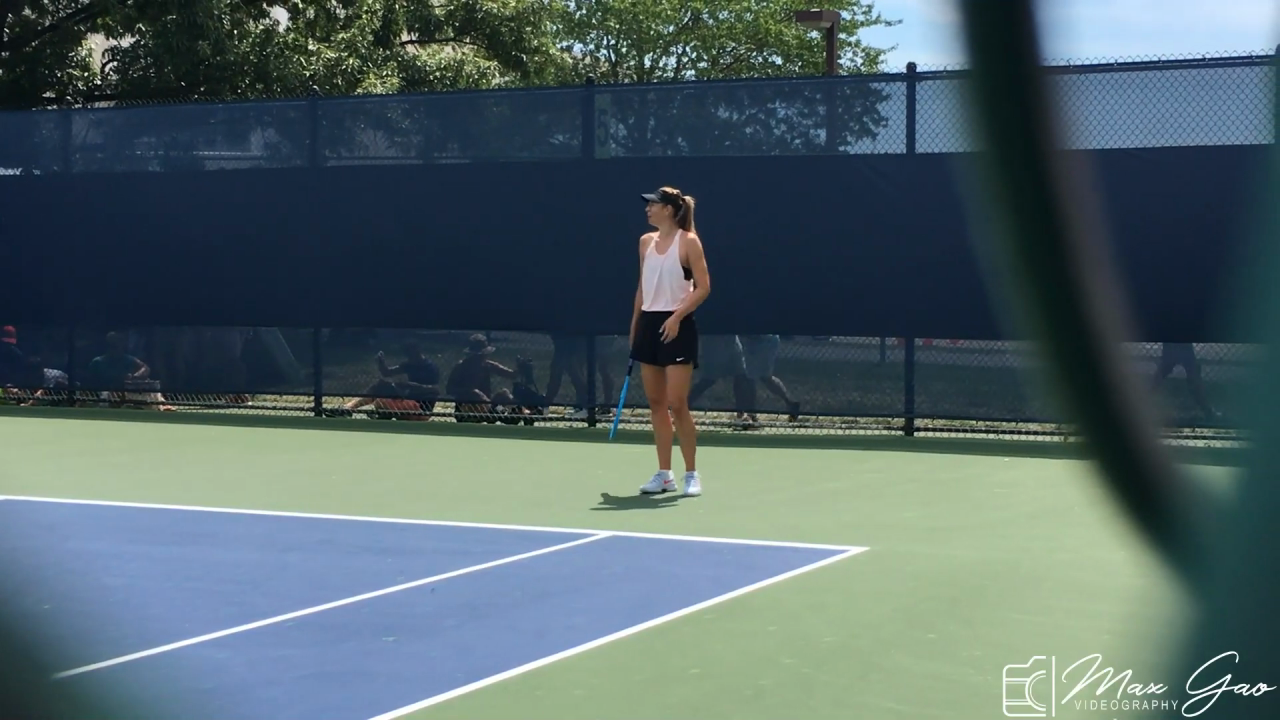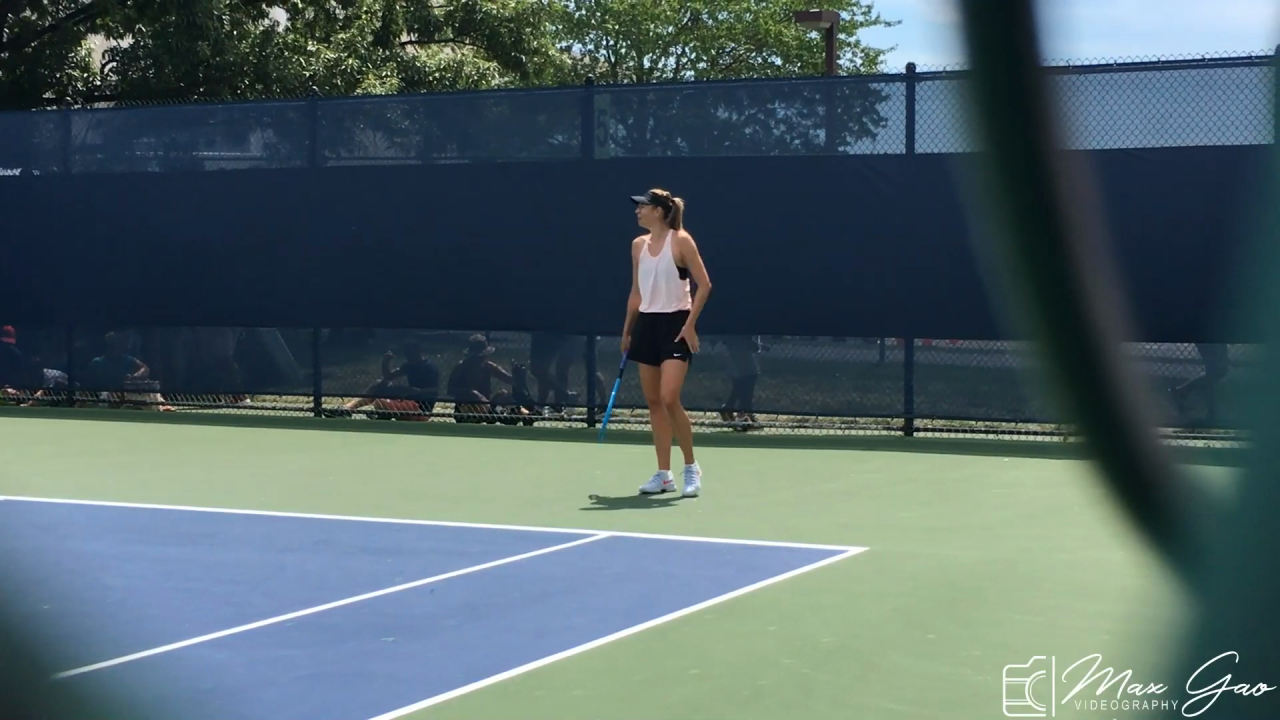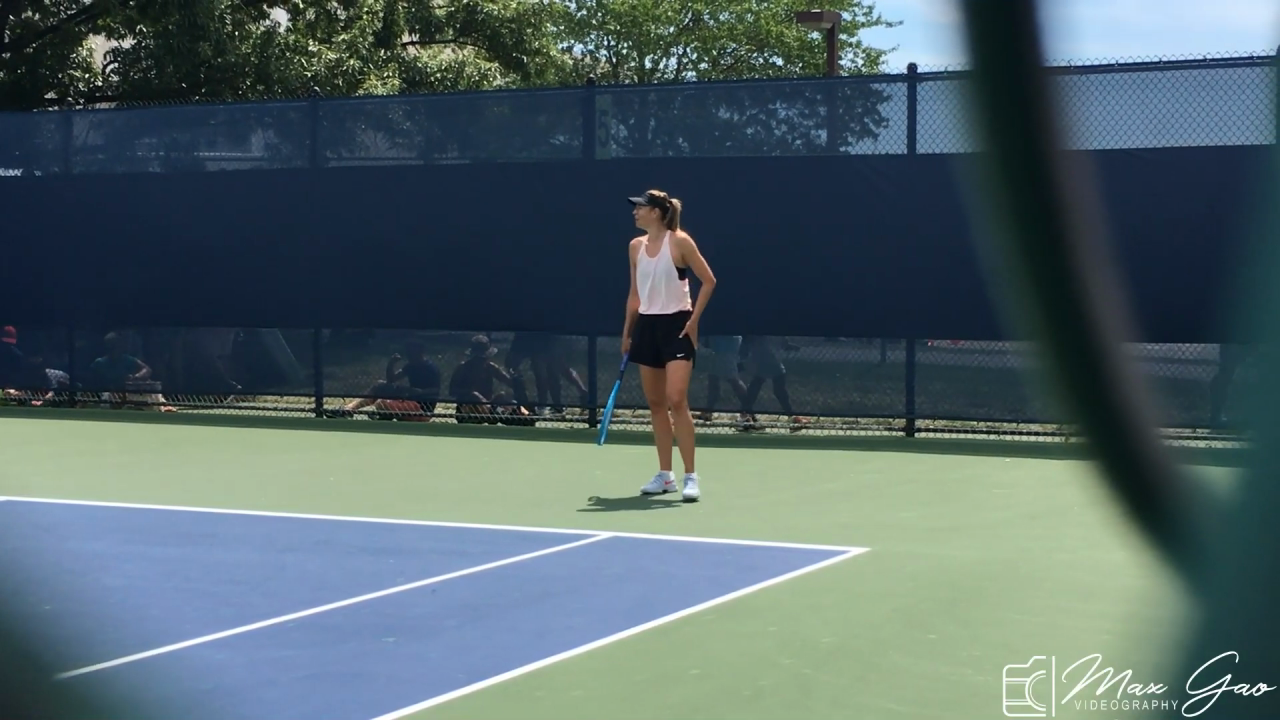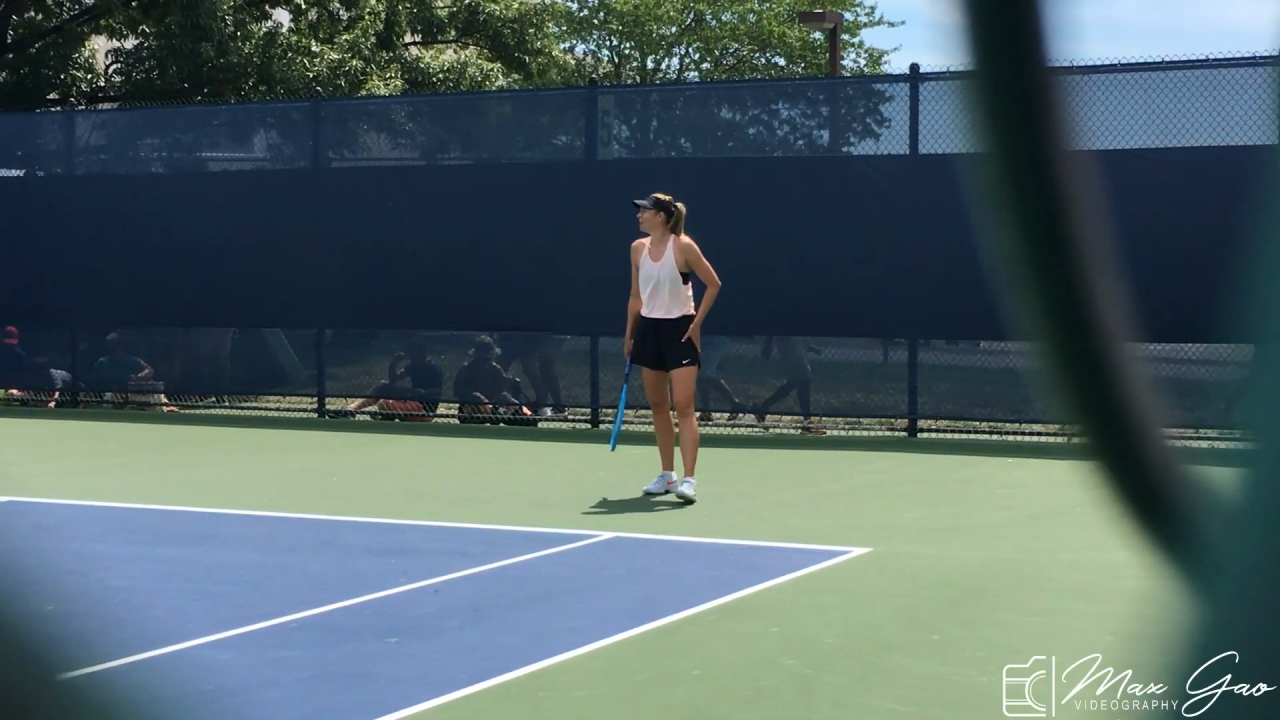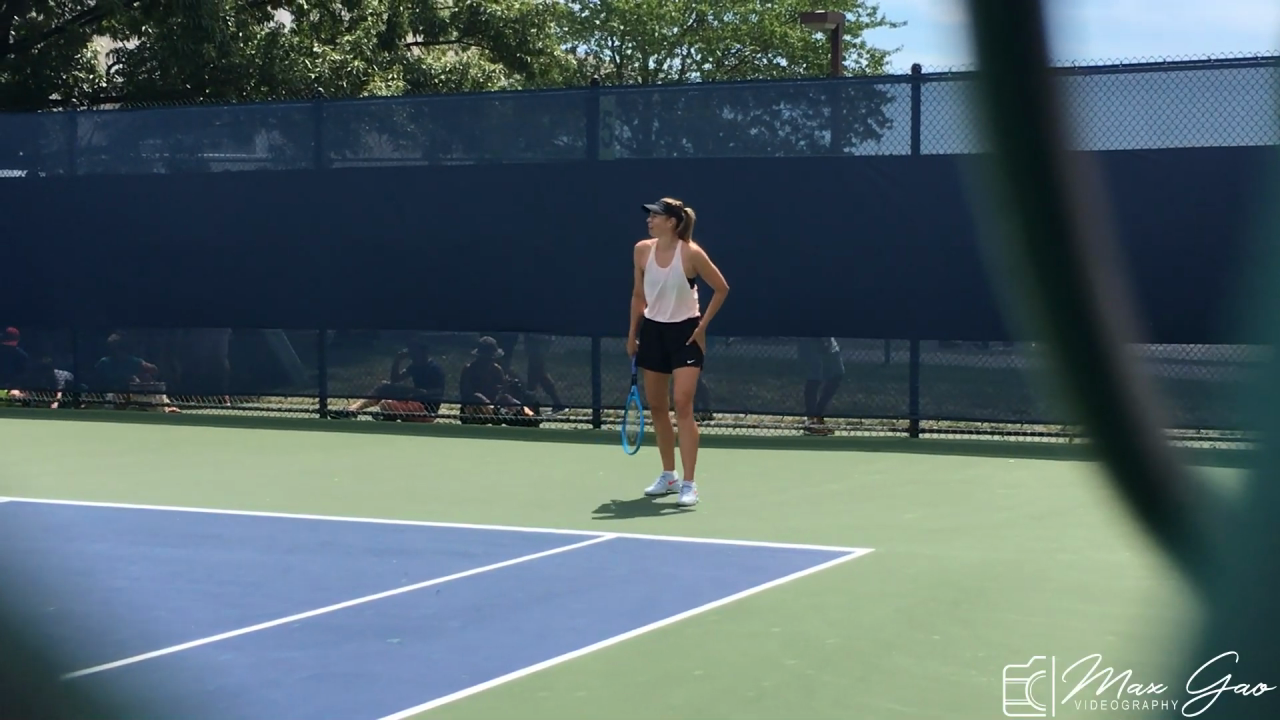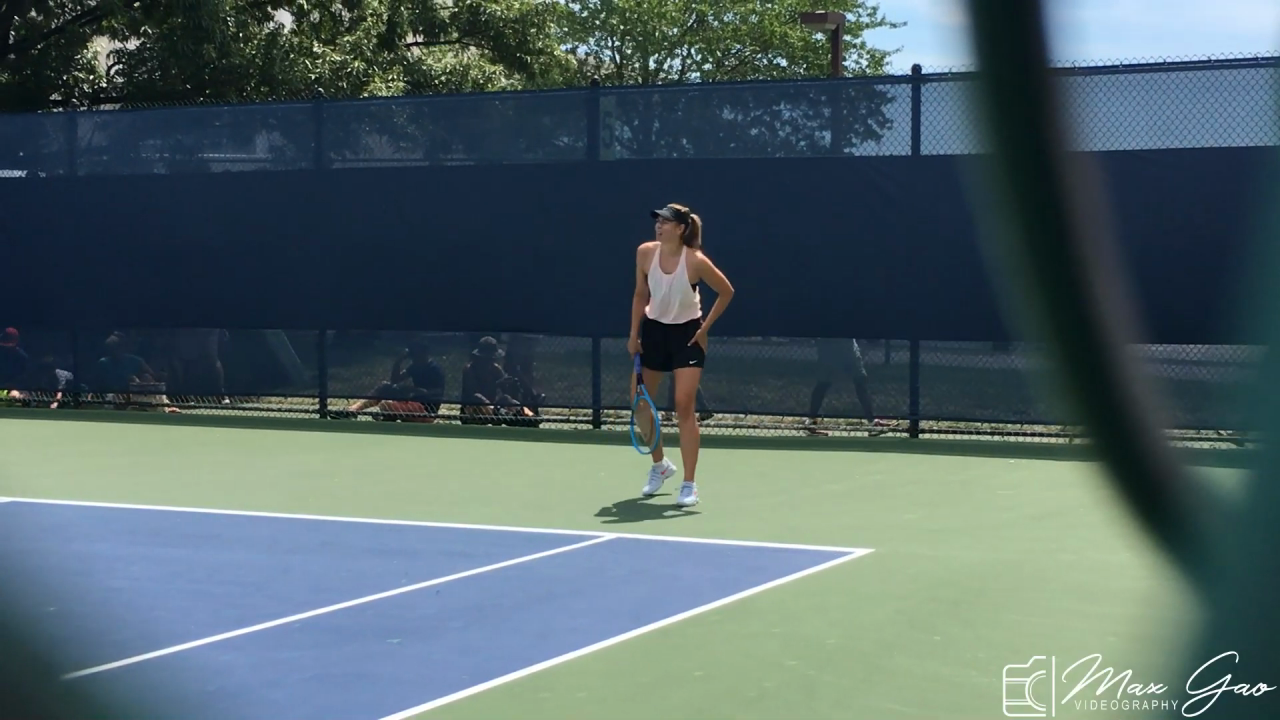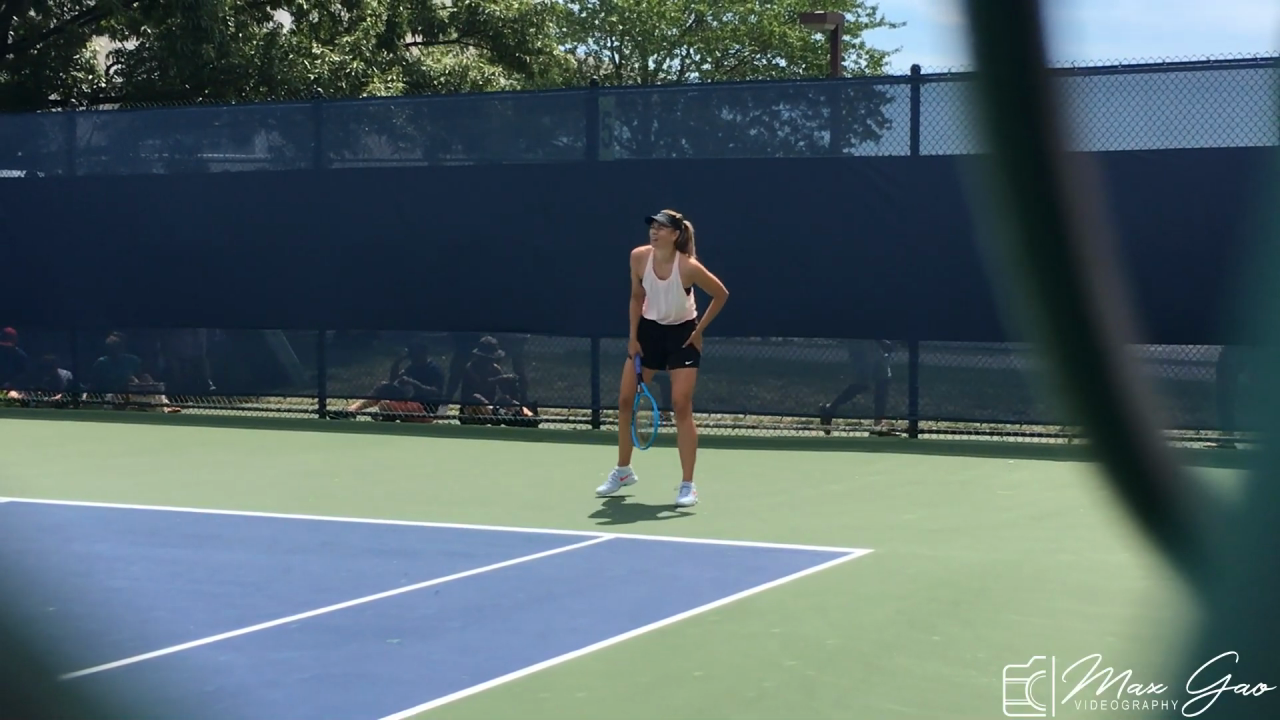
dt=0.2s
person 1, frame 1
left shoulder: (688, 241)
right shoulder: (645, 242)
left elbow: (703, 288)
left wrist: (677, 317)
right wrist: (634, 325)
left hip: (677, 328)
right hip: (649, 325)
left knee: (677, 405)
right knee: (656, 403)
left ankle: (691, 473)
right ankle: (664, 474)
person 1, frame 2
left shoulder: (681, 240)
right shoulder: (638, 244)
left elbow: (704, 284)
left wrist: (691, 323)
right wrist: (627, 329)
left hip: (675, 324)
right hip: (646, 325)
left knee: (670, 400)
right knee: (654, 403)
left ankle: (691, 467)
right ankle: (664, 474)
person 1, frame 3
left shoulder: (679, 241)
right shoulder: (636, 246)
left elbow: (709, 280)
left wrist: (694, 319)
right wrist: (626, 331)
left hip: (676, 325)
right hip: (646, 326)
left knee: (677, 401)
right knee: (656, 404)
left ankle: (691, 476)
right ankle: (665, 475)
person 1, frame 4
left shoulder: (683, 246)
right shoulder: (638, 248)
left elbow: (714, 284)
left wrist: (697, 322)
right wrist: (629, 333)
left hip: (679, 329)
right hip: (649, 329)
left knee: (683, 406)
right knee: (657, 406)
left ankle: (689, 480)
right ankle: (667, 475)
person 1, frame 5
left shoulder: (692, 253)
right shoulder: (642, 250)
left elbow: (722, 289)
right elbow: (638, 295)
left wrist: (703, 325)
right wrist: (632, 334)
left hip: (685, 332)
right hip: (652, 330)
left knee: (682, 405)
right knee: (655, 407)
left ankle: (688, 484)
right ankle: (668, 474)
person 1, frame 6
left shoulder: (696, 261)
right shoulder: (645, 252)
left elbow: (727, 292)
right elbow: (640, 295)
left wrist: (705, 327)
right wrist: (634, 333)
left hip: (687, 333)
right hip: (653, 330)
left knee: (683, 406)
left ankle: (689, 485)
right ankle: (661, 464)
person 1, frame 7
left shoulder: (688, 266)
right shoulder: (638, 256)
left elbow: (721, 294)
right elbow: (637, 297)
left wrist: (699, 329)
right wrist: (633, 336)
left hip: (683, 333)
right hip: (649, 330)
left knee: (681, 407)
right knee: (625, 400)
left ankle: (688, 485)
right ankle: (622, 470)
